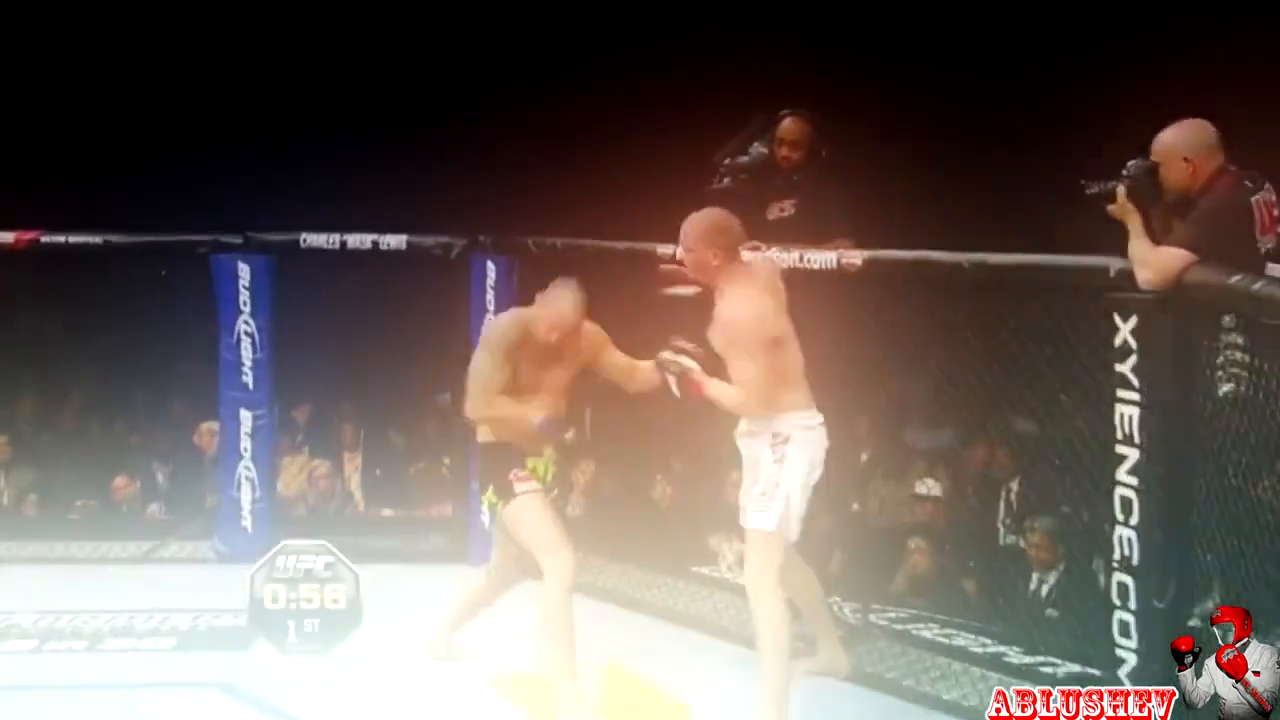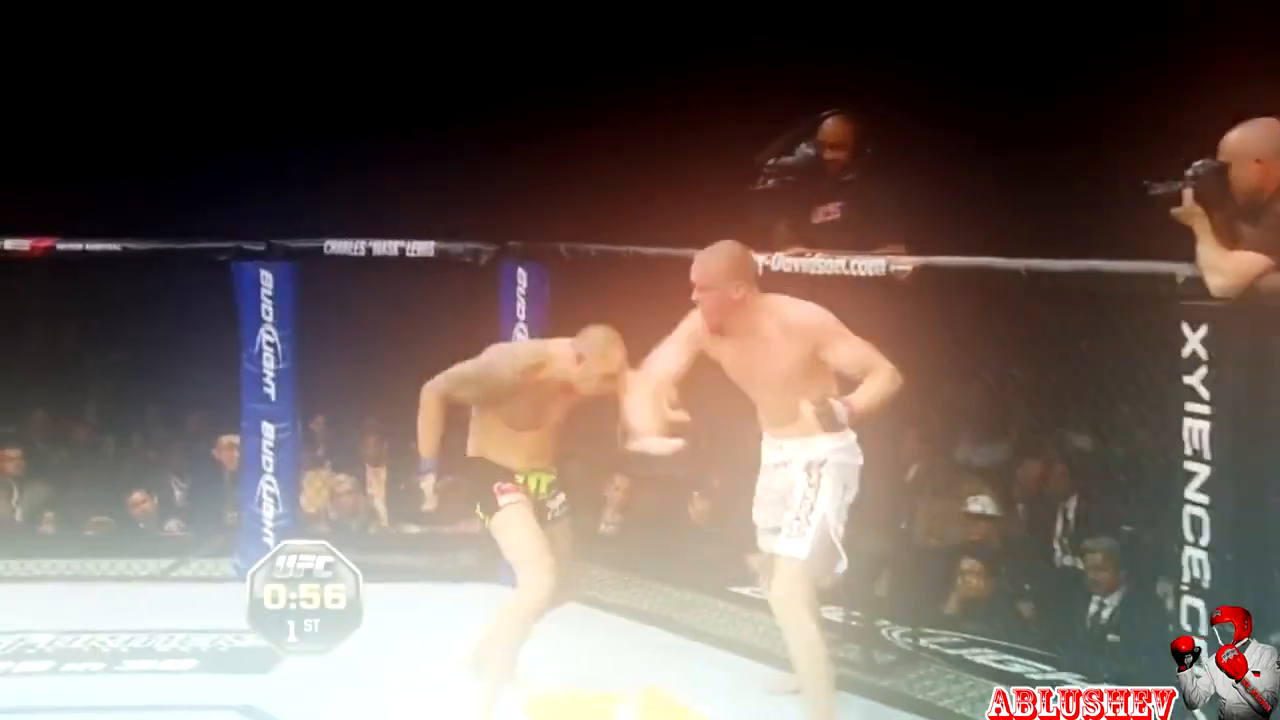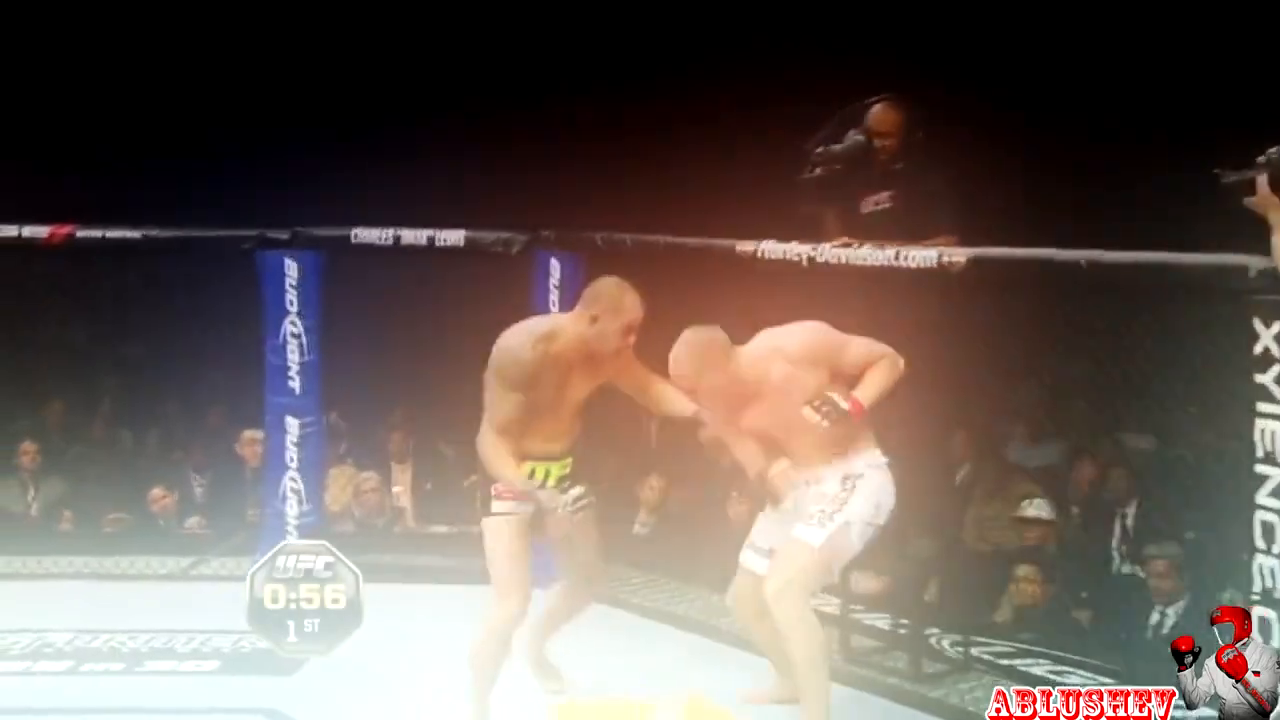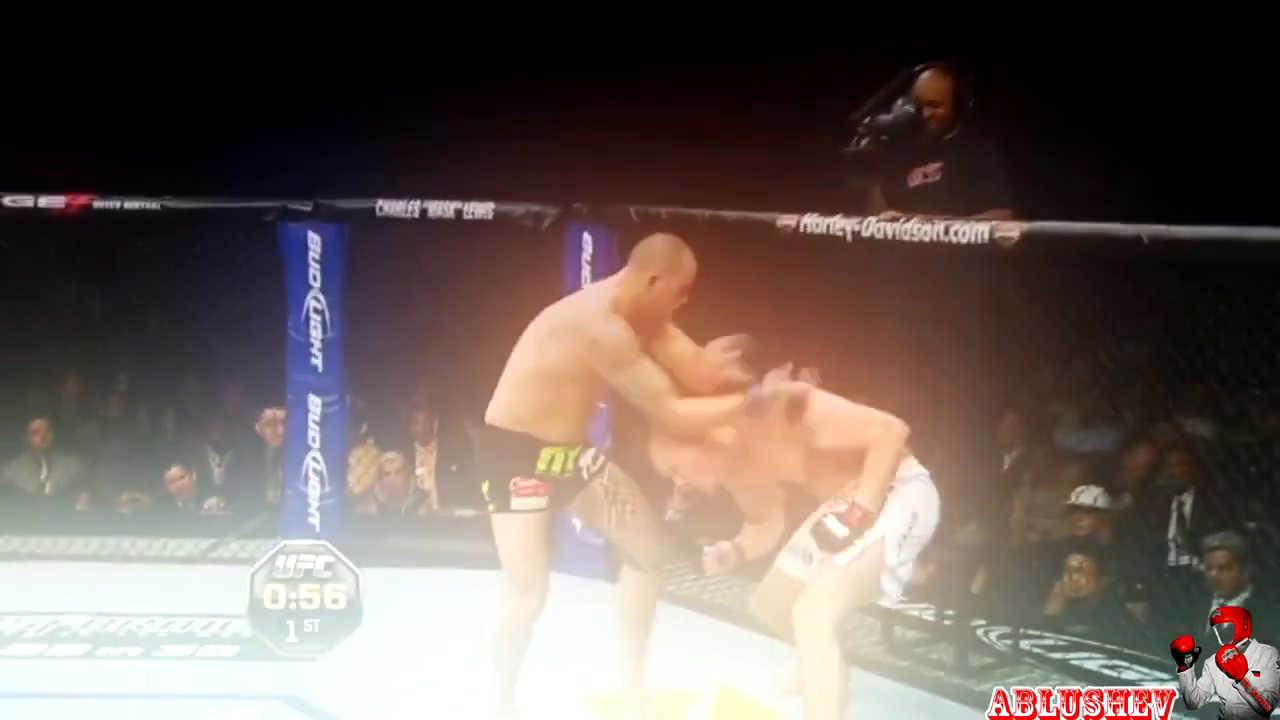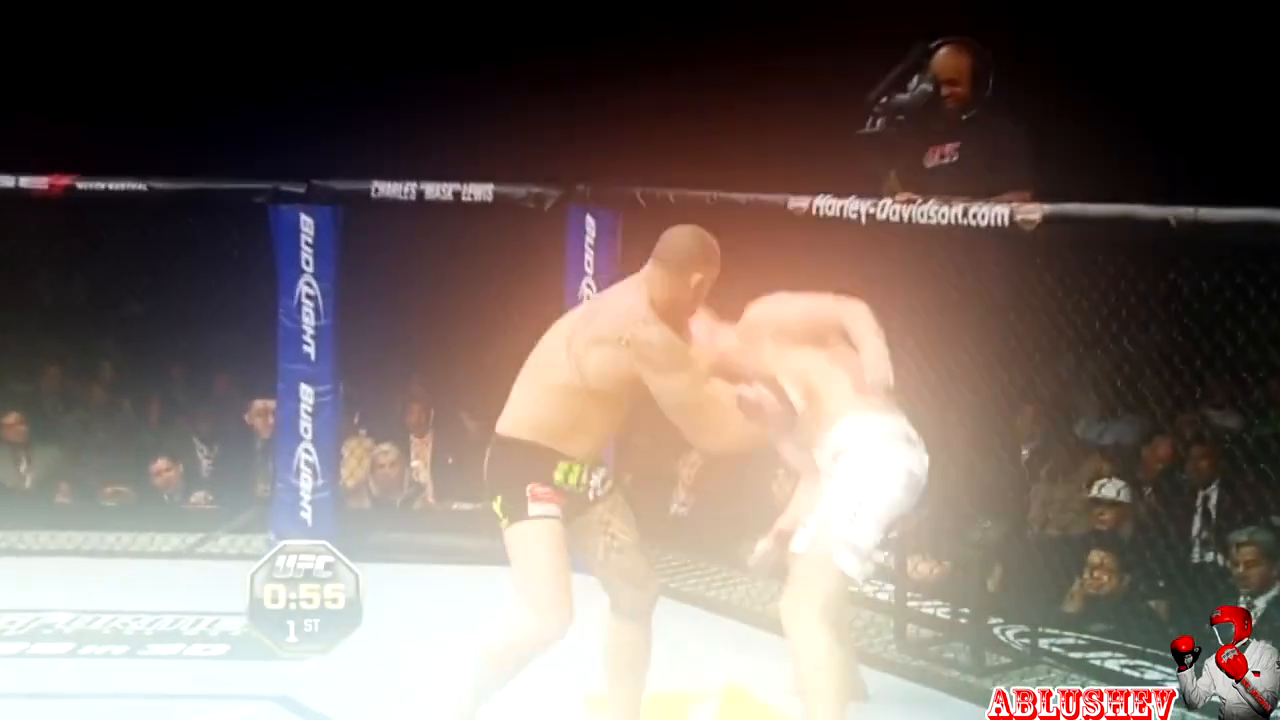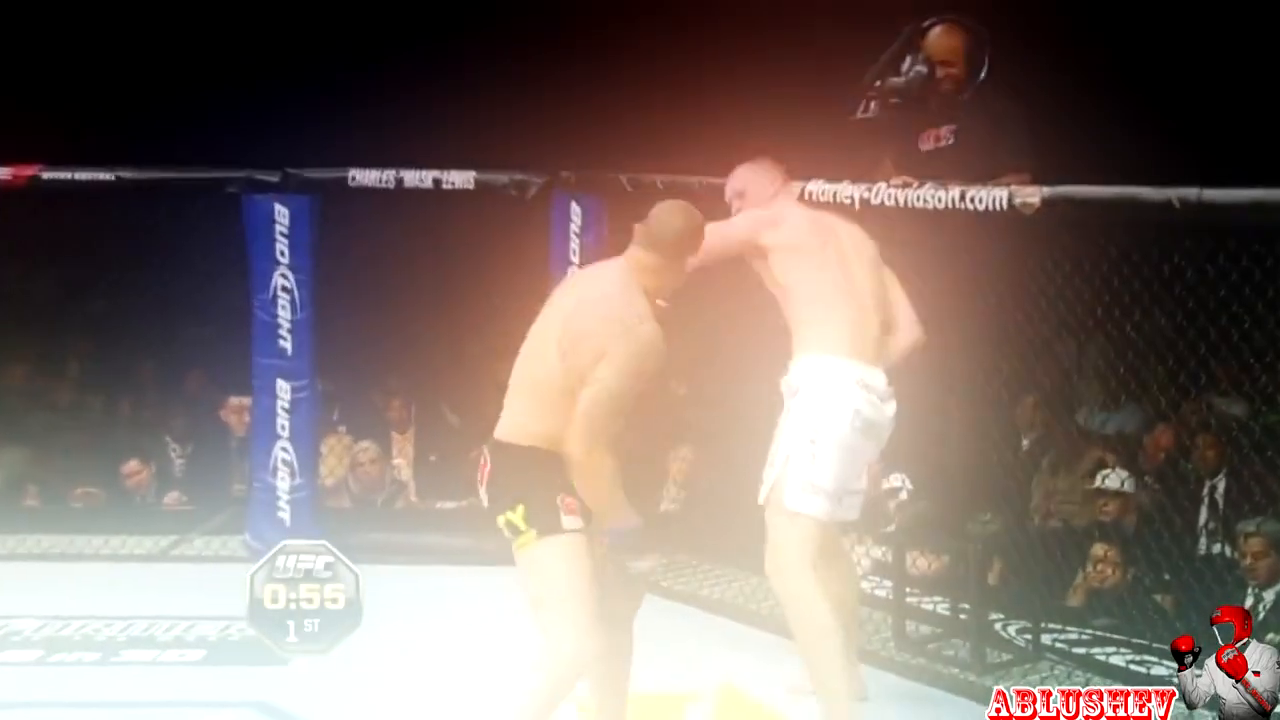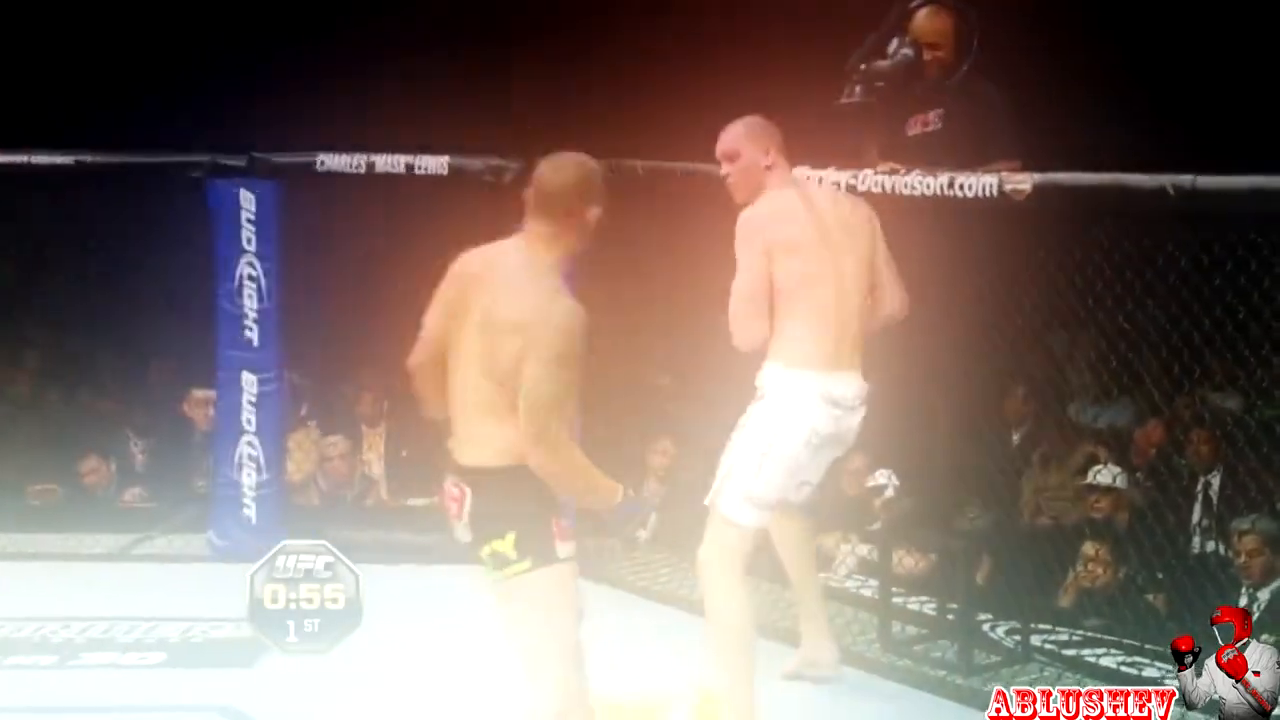
dt=0.2s
person 1, frame 1
left shoulder: (584, 335)
right shoulder: (504, 331)
left elbow: (633, 376)
right elbow: (477, 405)
left wrist: (666, 371)
right wrist: (537, 420)
left hip: (536, 459)
right hip: (504, 461)
left knee: (508, 567)
right knee: (562, 566)
left ankle: (444, 636)
person 1, frame 2
left shoulder: (582, 368)
right shoulder: (507, 367)
right elbow: (435, 389)
right wrist: (429, 461)
left hip: (543, 477)
right hip: (493, 477)
left knee: (549, 584)
right knee: (540, 583)
left ankle: (491, 661)
person 1, frame 3
left shoulder: (604, 351)
right shoulder: (523, 351)
left elbow: (653, 390)
right elbow: (491, 437)
left wrist: (704, 410)
right wrist: (529, 492)
left hip: (560, 466)
right hip: (509, 469)
left knee: (584, 581)
right knee: (511, 602)
left ankle: (537, 648)
person 1, frame 4
left shoulder: (638, 316)
right shoulder: (599, 328)
left elbow: (696, 371)
right elbow: (669, 415)
left wrist: (729, 363)
right wrist: (752, 401)
left hip: (569, 448)
right hip: (514, 449)
left knee: (647, 549)
right knee: (528, 598)
person 1, frame 5
left shoulder: (628, 304)
right shoulder: (647, 335)
right elbow: (707, 431)
left hip: (580, 469)
right hip: (528, 466)
left knee: (637, 594)
right knee: (549, 618)
person 1, frame 6
left shoulder: (587, 279)
right shoulder: (638, 330)
right elbow: (587, 443)
right wrist: (620, 523)
left hip: (531, 461)
right hip: (532, 473)
left knee: (619, 599)
right knee: (577, 645)
person 1, frame 7
left shoulder: (472, 265)
right shoulder: (553, 313)
left elbow: (422, 365)
right elbow: (547, 449)
right wrist: (616, 499)
left hip: (477, 480)
right hip: (511, 493)
left knee: (557, 618)
person 2, frame 1
left shoulder: (744, 311)
right shoulder: (759, 277)
left elbow: (750, 403)
left wrist: (695, 379)
left hip: (785, 438)
right hip: (770, 432)
left knee: (760, 575)
right knee: (777, 561)
right ankle: (832, 653)
person 2, frame 2
left shoulder: (802, 322)
right shoulder: (702, 325)
left elbow: (888, 376)
right elbow: (647, 380)
left wrist: (844, 412)
right wrist: (646, 432)
left hip: (824, 460)
right hip: (775, 457)
left knee: (787, 597)
right knee: (776, 574)
right ankle: (812, 672)
person 2, frame 3
left shoulder: (802, 345)
right shoulder: (719, 405)
left elbow: (890, 360)
right elbow: (775, 486)
left wrist: (852, 409)
right wrist: (773, 477)
left hip: (858, 481)
right hip: (802, 485)
left knee: (782, 593)
right knee: (745, 603)
right ankle: (790, 682)
person 2, frame 4
left shoulder: (780, 419)
left elbow: (893, 429)
right elbow: (766, 528)
left wrist: (858, 512)
right wrist: (734, 551)
left hip: (900, 495)
right hip: (840, 508)
left knee: (812, 617)
right knee: (770, 606)
right ankle: (822, 688)
person 2, frame 5
left shoulder: (762, 324)
right shoulder: (754, 391)
left elbow: (850, 311)
right elbow: (811, 470)
left wrist: (877, 373)
right wrist: (783, 529)
left hip: (871, 451)
right hip: (859, 456)
left knee: (800, 608)
right knee: (806, 573)
right ankle: (845, 681)
person 2, frame 6
left shoulder: (767, 223)
right shoulder: (854, 239)
left elbow: (702, 244)
right elbow: (908, 332)
left hip: (821, 390)
right hip: (872, 395)
left knee: (787, 562)
right knee: (821, 539)
person 2, frame 7
left shoulder: (758, 218)
right shoulder: (857, 212)
left elbow: (749, 334)
right elbow: (895, 304)
left hip: (799, 396)
right hip: (843, 397)
left knee: (719, 557)
right knee: (782, 512)
right ankle: (820, 648)
